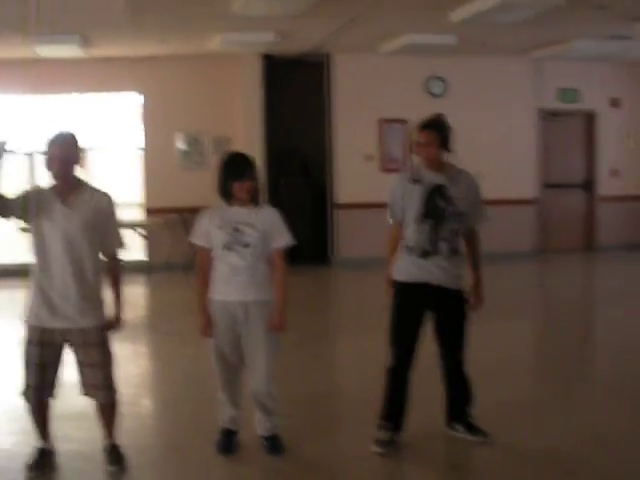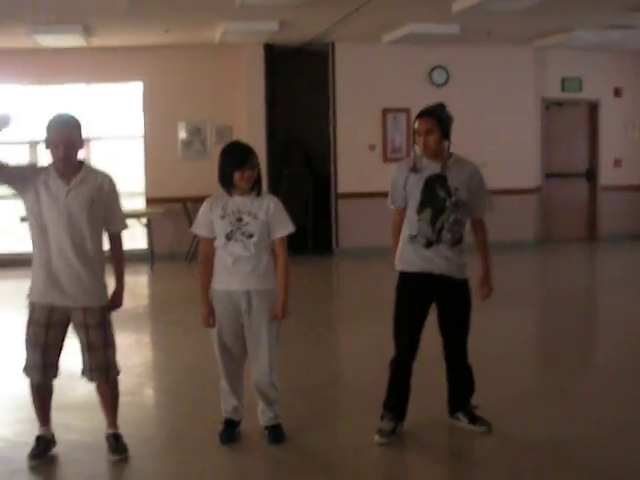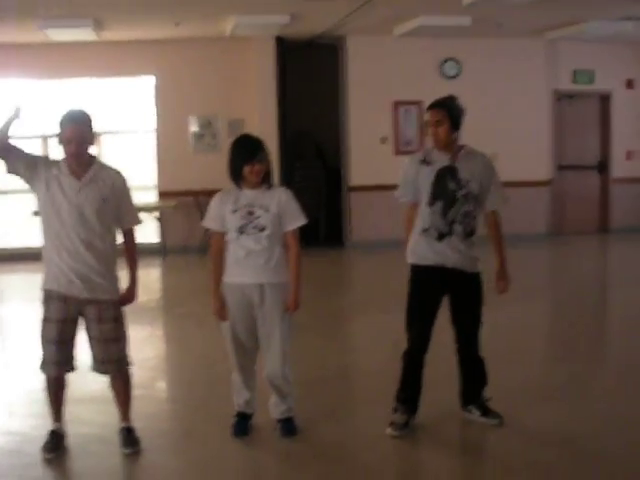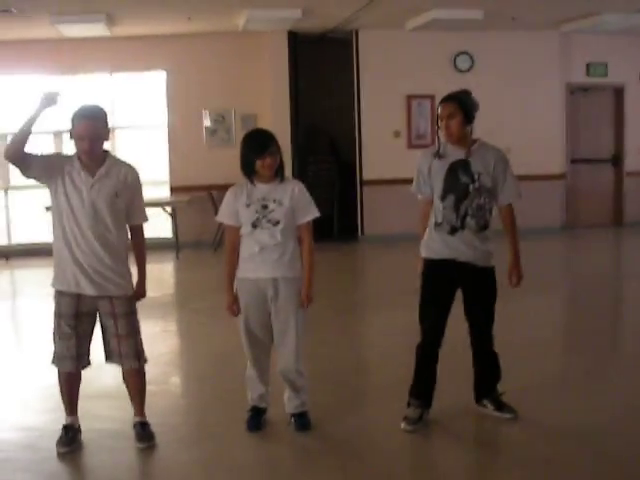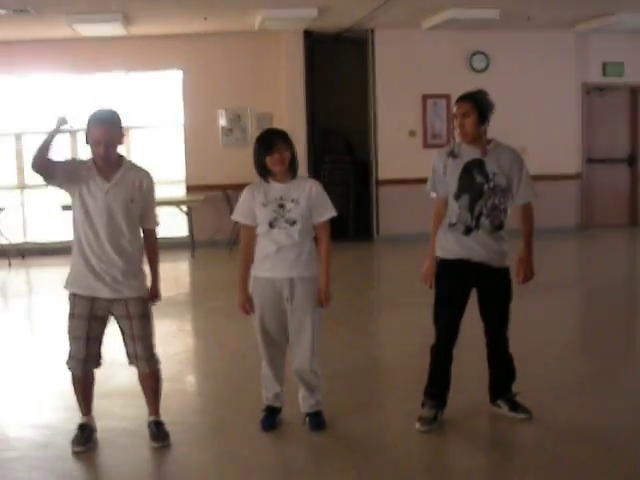
dt=0.1s
person 1, frame 1
left shoulder: (100, 203)
right shoulder: (35, 201)
left elbow: (112, 258)
left wrist: (118, 308)
left hip: (87, 315)
right hip: (43, 314)
left knee: (103, 387)
right knee: (35, 389)
left ankle: (111, 443)
right ankle: (45, 447)
person 1, frame 2
left shoulder: (101, 183)
right shoulder: (31, 181)
left elbow: (115, 238)
left wrist: (119, 287)
left hip: (90, 294)
right hip: (46, 294)
left knee: (104, 369)
right knee: (38, 370)
left ankle: (113, 431)
right ankle: (45, 433)
person 1, frame 3
left shoulder: (112, 180)
right shoulder: (41, 173)
left elbow: (127, 233)
left wrist: (132, 282)
left hip: (102, 287)
right hip: (59, 287)
left knee: (115, 362)
right knee: (53, 365)
left ankle: (125, 425)
right ankle: (57, 428)
person 1, frame 4
left shoulder: (125, 175)
right shoulder: (55, 168)
left elbow: (136, 230)
left wrist: (141, 277)
right wrist: (35, 115)
left hip: (115, 283)
right hip: (70, 283)
left knee: (131, 356)
right knee: (68, 360)
left ankle: (140, 419)
right ankle: (71, 422)
person 1, frame 5
left shoulder: (140, 179)
right shoulder: (74, 173)
left elbow: (149, 233)
right elbow: (38, 165)
left wrist: (156, 281)
right wrist: (57, 128)
left hip: (130, 286)
right hip: (86, 286)
left knee: (146, 358)
right knee: (80, 361)
left ankle: (155, 419)
right ankle: (86, 422)
person 2, frame 1
left shoulder: (465, 182)
right shoulder: (407, 181)
left elbow: (471, 233)
right elbow: (397, 231)
left wrist: (477, 280)
right wrist: (392, 273)
left hip: (451, 283)
right hip: (410, 280)
left knee: (453, 354)
right knee: (402, 355)
left ankle: (458, 416)
right ankle: (389, 424)
person 2, frame 2
left shoulder: (468, 172)
right shoulder: (407, 171)
left elbow: (477, 222)
right elbow: (399, 218)
left wrist: (485, 269)
right wrist: (397, 259)
left hip: (453, 272)
right hip: (414, 271)
left knee: (456, 344)
right knee: (405, 345)
left ankle: (460, 406)
right ankle: (392, 414)
person 2, frame 3
left shoulder: (480, 164)
right shoulder: (418, 164)
left elbow: (491, 214)
right elbow: (412, 213)
left wrist: (501, 263)
right wrist: (410, 252)
left hip: (465, 265)
right hip: (426, 264)
left knee: (469, 337)
right knee: (417, 338)
left ankle: (473, 399)
right ankle: (405, 407)
person 2, frame 4
left shoulder: (493, 158)
right shoulder: (432, 158)
left elbow: (507, 208)
right elbow: (427, 208)
left wrist: (515, 256)
right wrist: (424, 251)
left hip: (479, 259)
right hip: (438, 258)
left knee: (482, 330)
right knee: (430, 332)
left ankle: (487, 393)
right ankle: (419, 401)
person 2, frame 5
left shoulder: (508, 158)
right shoulder: (446, 158)
left elbow: (524, 207)
right elbow: (440, 208)
left wrist: (527, 254)
right wrist: (431, 255)
left hip: (493, 259)
right hip: (452, 258)
left knee: (497, 331)
right knee: (444, 332)
left ankle: (501, 394)
right ankle: (433, 401)
person 3, frame 1
left shoulder: (268, 215)
right shoulder: (210, 218)
left elbow: (278, 265)
right elbow: (203, 267)
left wrist: (280, 308)
right wrist: (203, 310)
left hip: (258, 302)
right hip: (222, 303)
left knee: (262, 371)
right knee: (226, 370)
left ankle: (268, 428)
right ankle: (229, 426)
person 3, frame 2
left shoulder: (269, 204)
right shoulder: (212, 207)
left elbow: (280, 254)
right elbow: (206, 257)
left wrist: (282, 297)
right wrist: (205, 300)
left hip: (261, 292)
right hip: (224, 293)
left knee: (264, 362)
right knee: (229, 360)
left ankle: (271, 418)
right ankle: (231, 416)
person 3, frame 3
left shoulder: (281, 197)
right shoulder: (223, 201)
left elbow: (292, 246)
right elbow: (218, 251)
left wrist: (294, 289)
right wrist: (217, 294)
left hip: (273, 285)
right hip: (236, 287)
left knee: (277, 355)
right knee: (241, 353)
left ankle: (283, 411)
right ankle: (243, 409)
person 3, frame 4
left shoulder: (294, 190)
right shoulder: (237, 195)
left elbow: (306, 239)
right elbow: (231, 245)
left wrist: (307, 283)
right wrist: (229, 289)
left hip: (287, 279)
right hip: (250, 281)
left knee: (290, 349)
right knee: (255, 348)
left ankle: (297, 405)
right ankle: (258, 404)
person 3, frame 5
left shoulder: (311, 189)
right shoulder: (253, 194)
left elbow: (323, 238)
right elbow: (247, 244)
left wrist: (324, 282)
right wrist: (242, 288)
left hip: (303, 279)
right hip: (266, 280)
left knee: (305, 349)
right knee: (271, 347)
left ankle: (312, 405)
right ankle: (272, 404)
